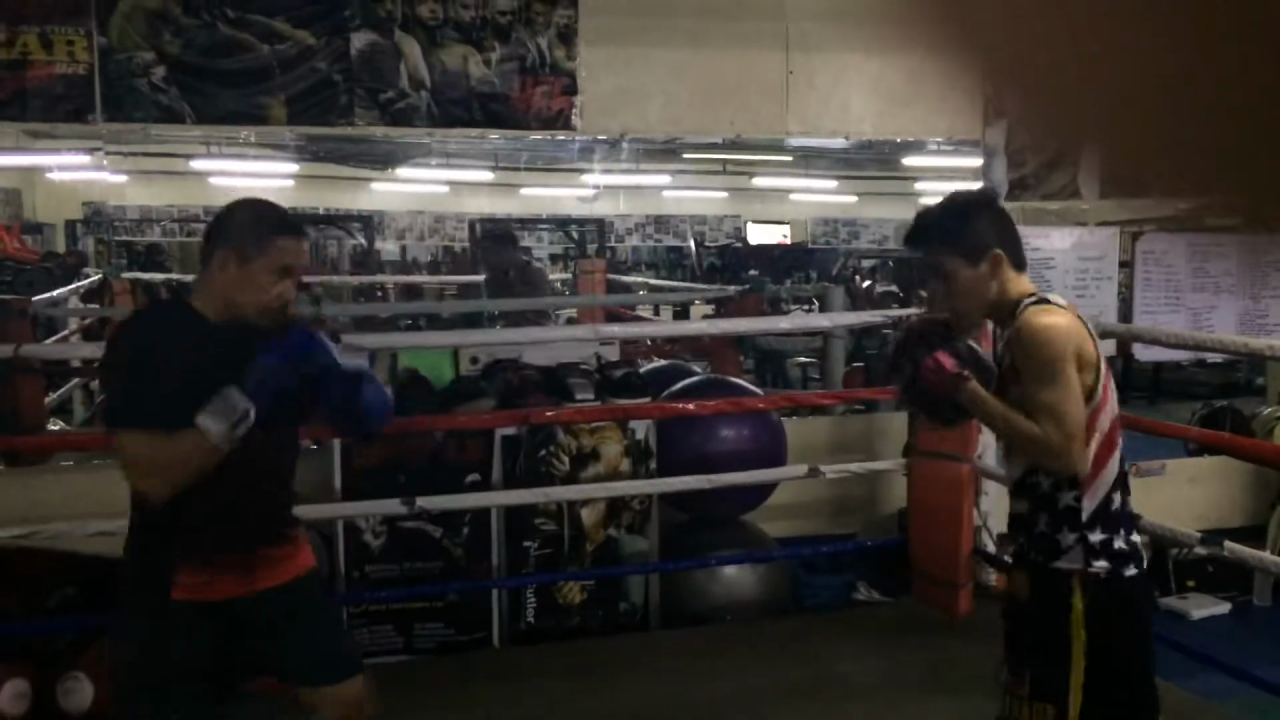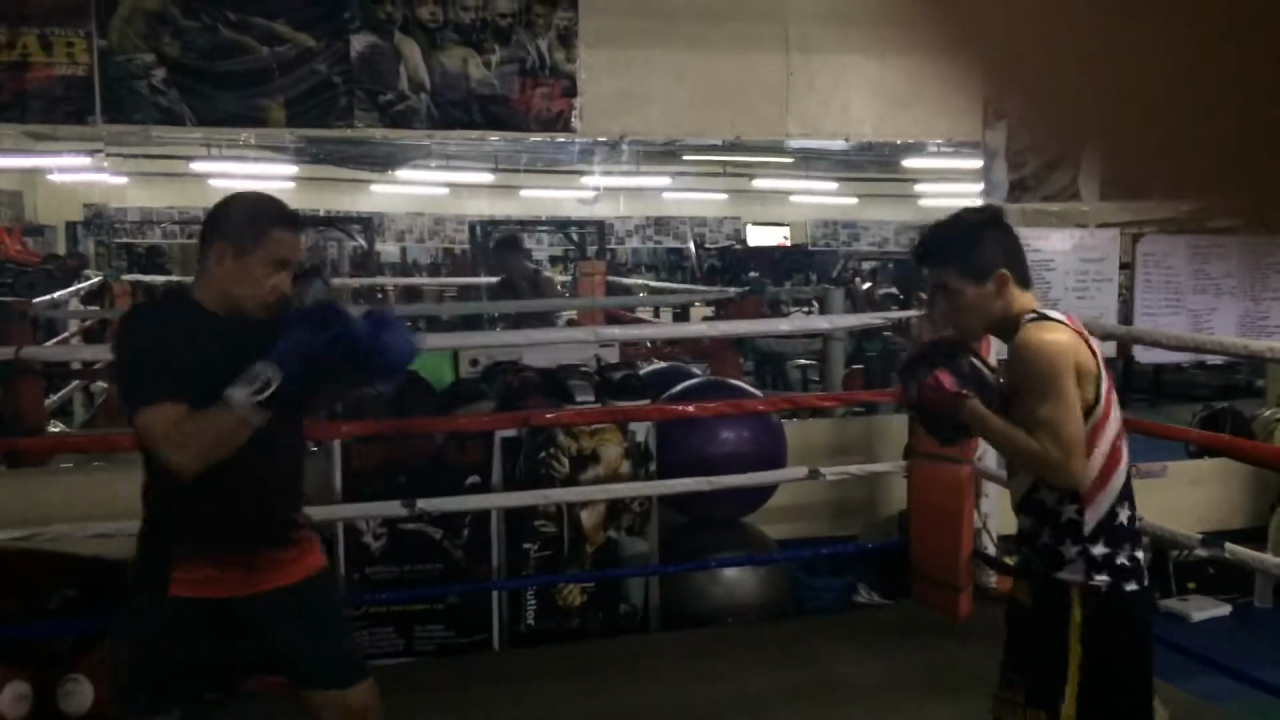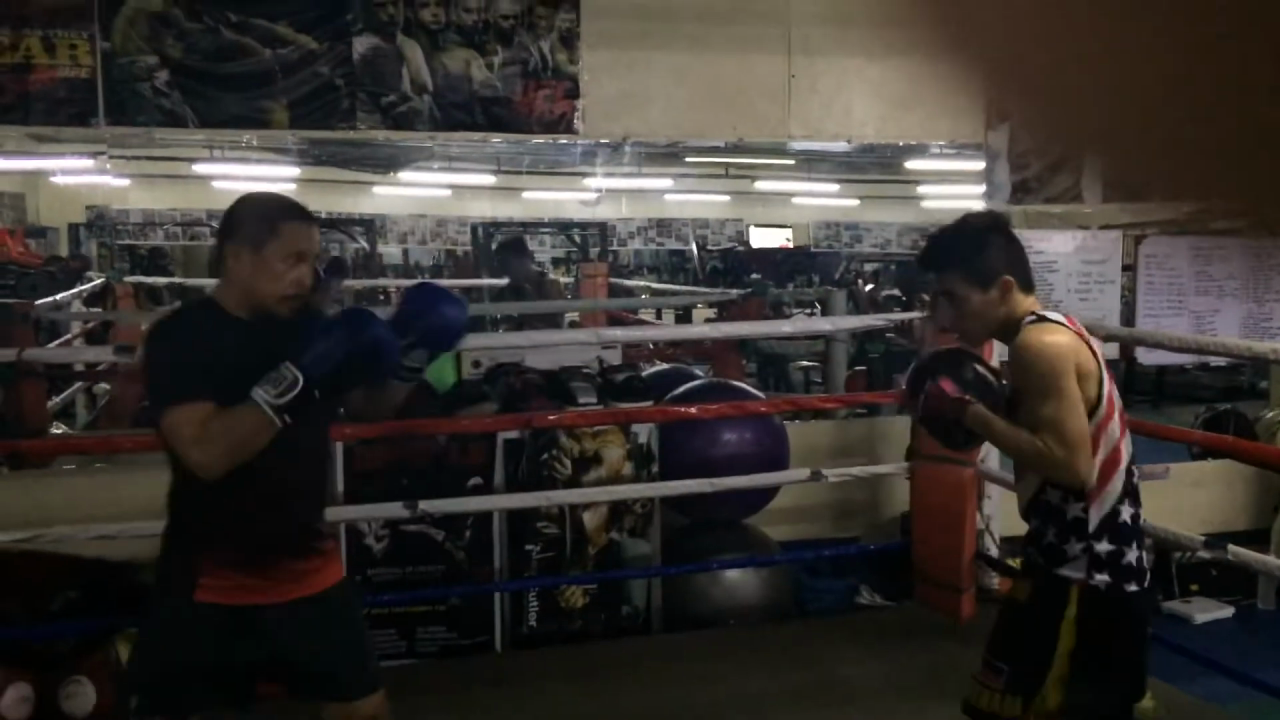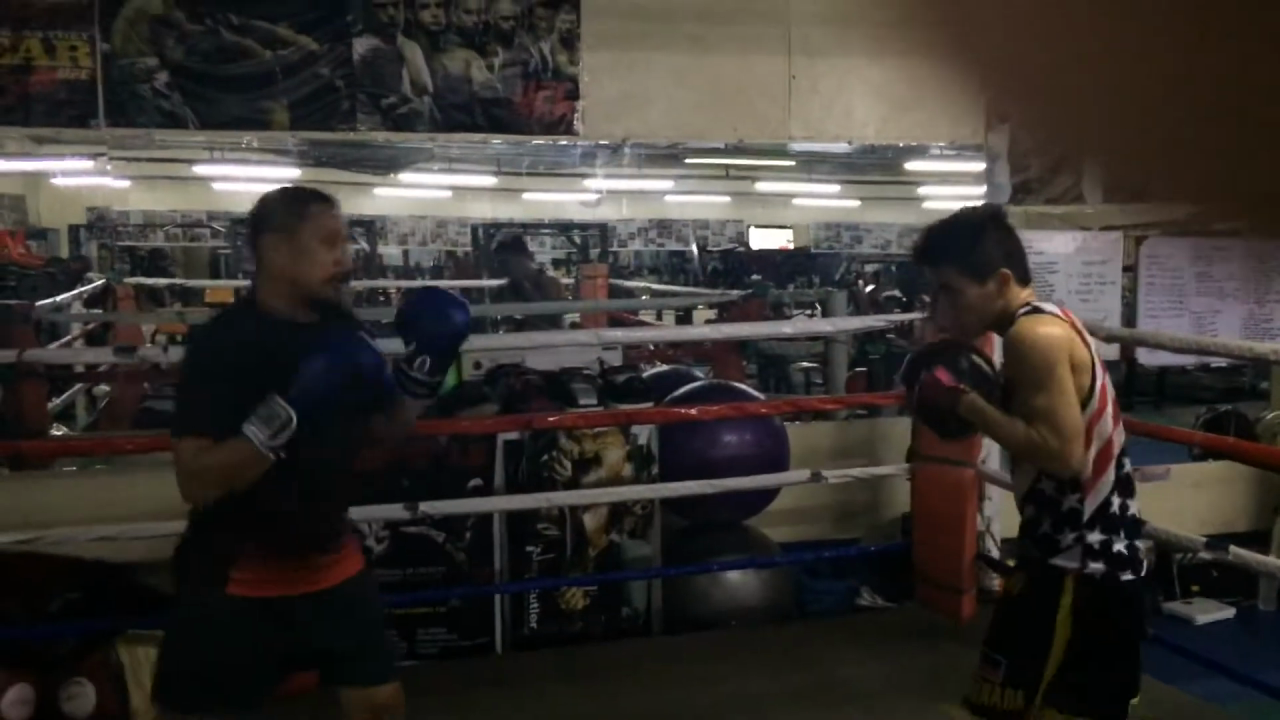
dt=0.1s
person 1, frame 1
left shoulder: (273, 328)
right shoulder: (144, 342)
left elbow: (312, 405)
right elbow: (151, 477)
left wrist: (352, 391)
right wrist: (243, 399)
left hip: (279, 564)
right hip: (183, 583)
person 1, frame 2
left shoulder: (280, 321)
right shoulder: (152, 331)
right elbow: (185, 450)
left wrist: (375, 348)
right wrist: (273, 371)
left hip: (288, 565)
right hip: (188, 581)
person 1, frame 3
left shoulder: (303, 325)
right shoulder: (179, 338)
left elbow: (372, 402)
right elbow: (206, 453)
left wrist: (418, 344)
right wrist: (297, 372)
left hip: (310, 573)
right hip: (210, 588)
person 1, frame 4
left shoulder: (337, 326)
right shoulder: (221, 344)
left elbow: (383, 427)
right elbow: (199, 484)
left wrist: (426, 359)
right wrist: (287, 413)
left hip: (329, 565)
right hip: (234, 578)
person 2, frame 1
left shoulder: (1041, 328)
right shoulder: (1029, 324)
left elbow: (1063, 452)
left wrist: (964, 389)
right wrist: (964, 382)
left hip: (1084, 573)
right hip: (1056, 560)
person 2, frame 2
left shoulder: (1041, 344)
right shoulder: (1044, 335)
left elbow: (1064, 466)
left wrist: (965, 407)
right wrist: (963, 402)
left hip: (1085, 583)
right hip: (1061, 570)
person 2, frame 3
left shoulder: (1040, 345)
right shoulder: (1056, 336)
left elbow: (1070, 463)
left wrist: (971, 412)
right wrist: (975, 406)
left hip: (1082, 579)
right hip: (1098, 569)
person 2, frame 4
left shoulder: (1032, 336)
right shoulder: (1050, 328)
left elbow: (1063, 454)
left wrist: (966, 402)
right wrist: (974, 397)
left hip: (1077, 570)
right hip: (1091, 560)
